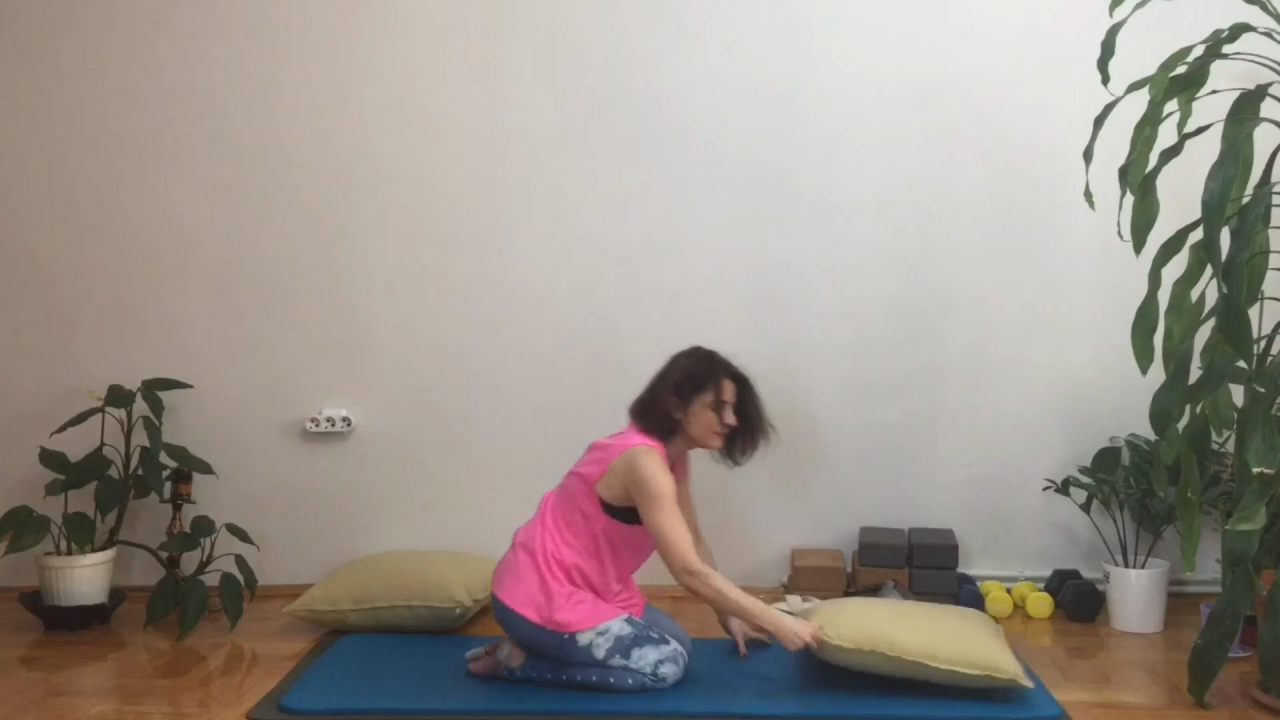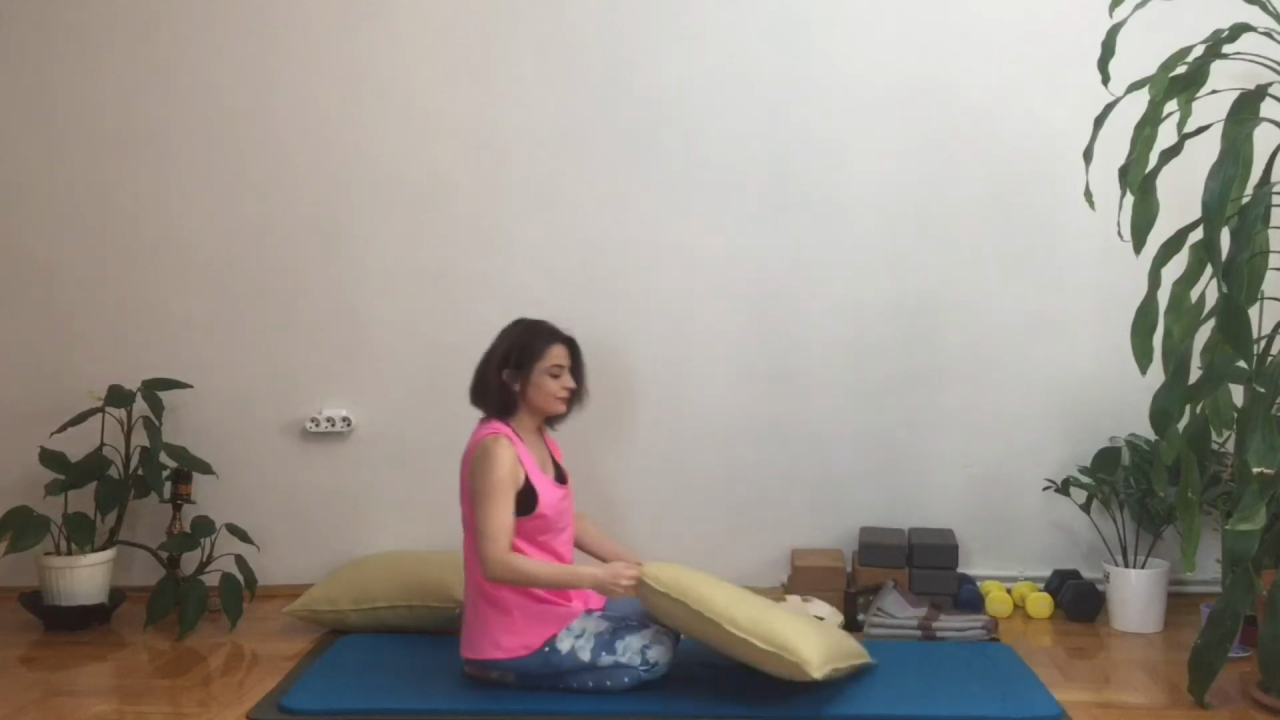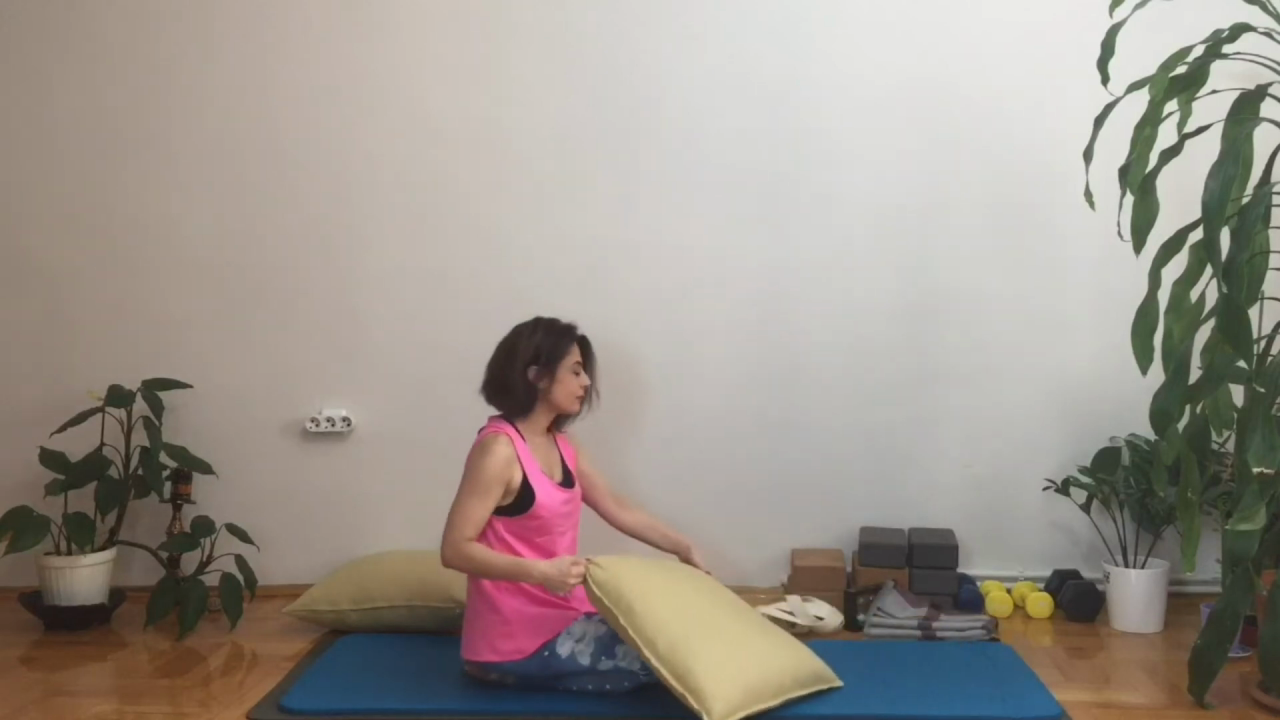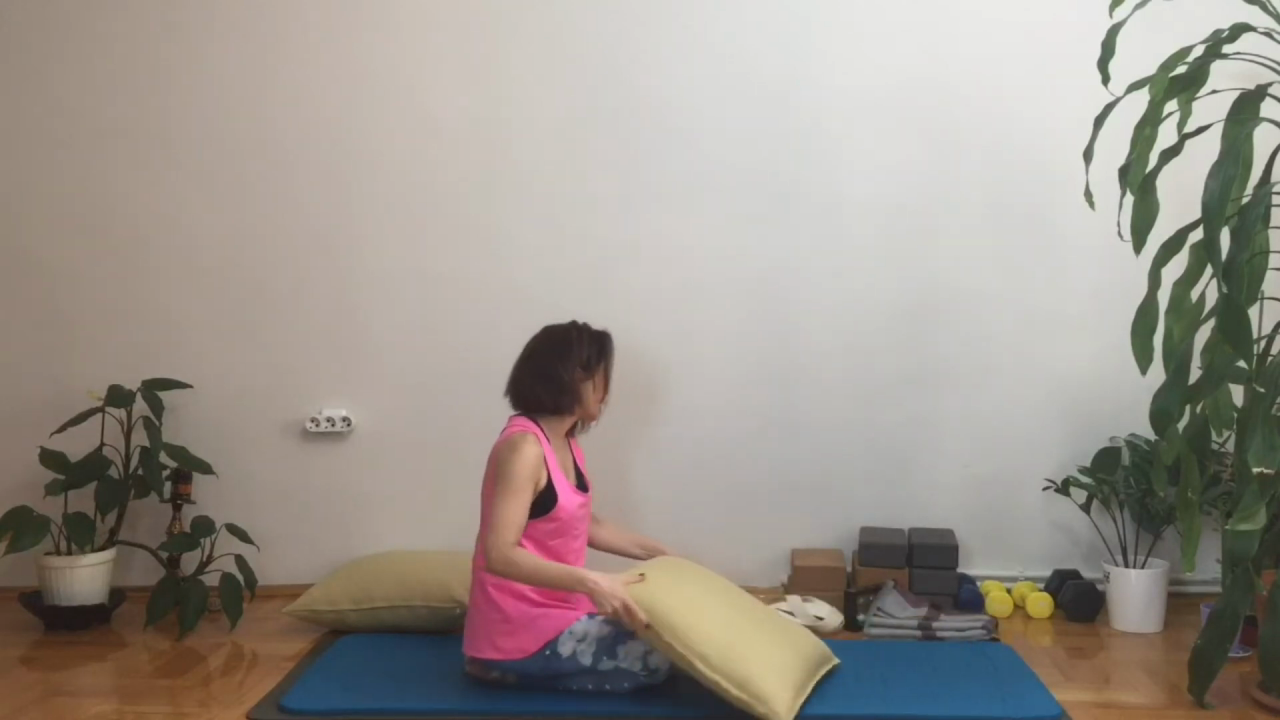
dt=0.5s
person 1, frame 1
left shoulder: (672, 455)
right shoulder: (644, 461)
left elbow: (692, 540)
right elbow: (691, 572)
left wrist: (728, 613)
right wrist: (777, 624)
left hip: (581, 589)
right hip: (543, 600)
left knee: (673, 643)
right knee: (666, 664)
left ankle: (541, 649)
right ankle: (519, 660)
person 1, frame 2
left shoulder: (539, 439)
right shoulder: (496, 449)
left elbow: (569, 522)
right elbow: (496, 563)
left wrist: (634, 565)
right wrist: (596, 578)
left hip: (553, 602)
right hip: (513, 629)
left knee: (659, 622)
right knee: (653, 652)
left ankle: (545, 657)
right ankle: (509, 668)
person 1, frame 3
left shoulder: (560, 443)
right shoulder: (498, 449)
left elbow: (616, 508)
right elbow: (455, 548)
left wrist: (683, 548)
right wrist: (536, 571)
left hip: (556, 606)
right hip: (512, 631)
right knee: (649, 658)
left ankle: (540, 667)
right ankle: (510, 670)
person 1, frame 4
left shoulder: (566, 443)
right shoulder: (523, 446)
left elbow: (588, 526)
right elbow: (499, 555)
left wrist: (656, 552)
right wrist: (591, 582)
left hip: (558, 605)
right hip: (516, 628)
right knee: (652, 658)
left ankle: (538, 666)
right ankle: (512, 670)
